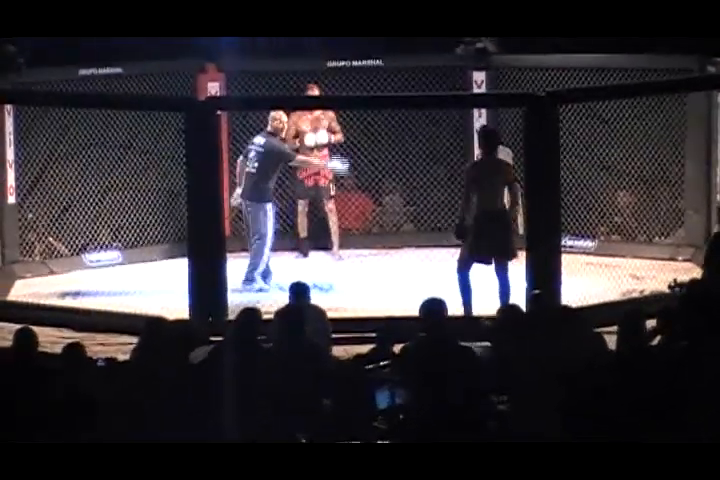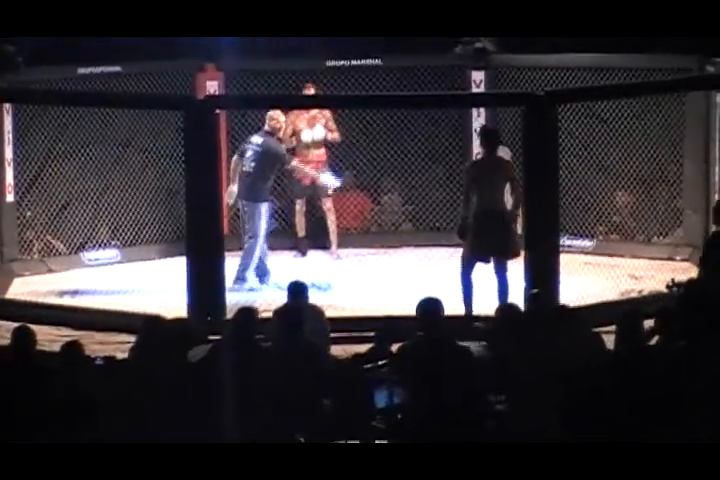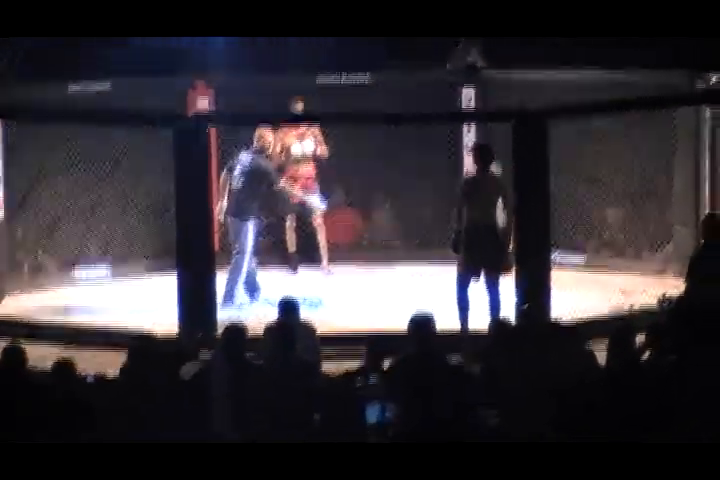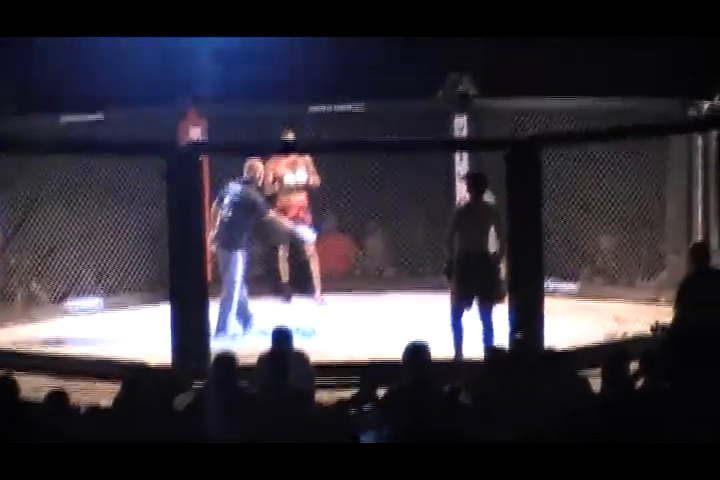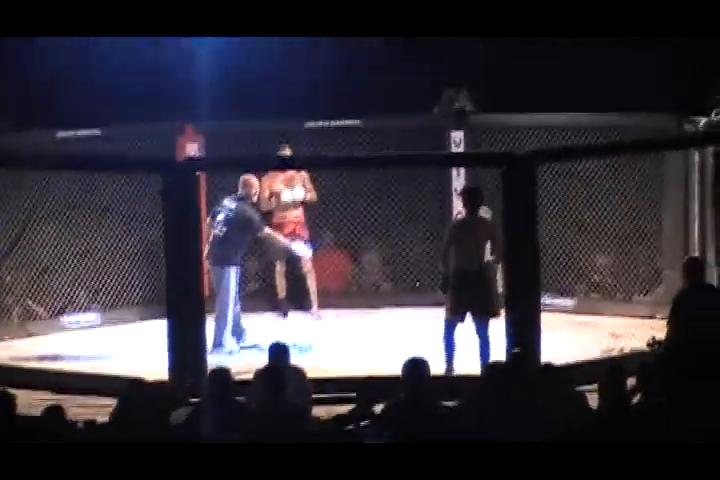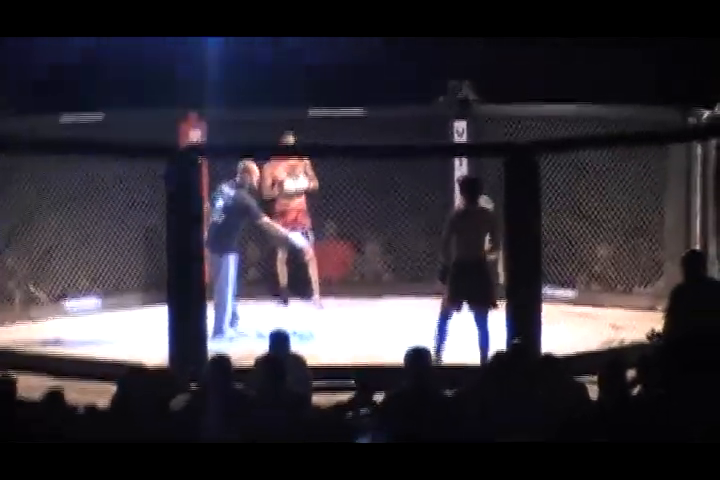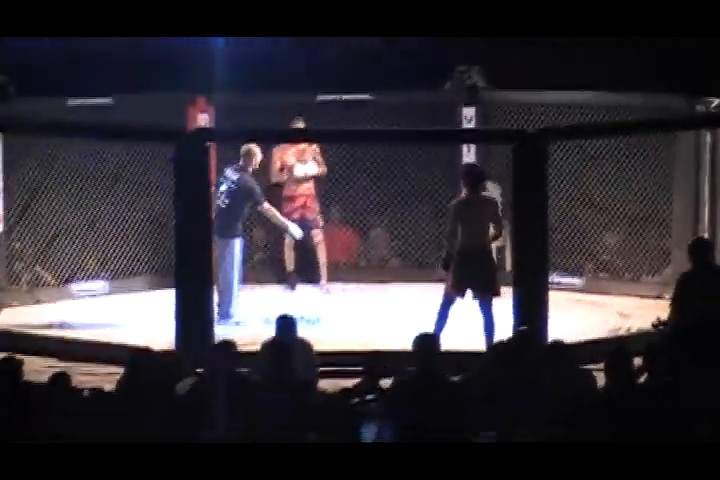
dt=0.1s
person 1, frame 1
left shoulder: (474, 168)
right shoulder: (506, 167)
left elbow: (467, 198)
right elbow: (514, 197)
left wrist: (462, 219)
right wrist: (510, 217)
left hip: (481, 221)
right hip: (501, 221)
left knee: (462, 269)
right knee: (502, 273)
left ankle: (467, 313)
person 1, frame 2
left shoulder: (475, 167)
right shoulder: (507, 166)
left elbow: (467, 196)
right elbow: (517, 195)
left wrist: (465, 219)
right wrist: (513, 217)
left hip: (480, 220)
right hip: (501, 219)
left knee: (466, 270)
right knee: (501, 273)
left ankle: (469, 311)
person 1, frame 3
left shoulder: (468, 183)
right shoulder: (499, 183)
left elbow: (459, 212)
right elbow: (509, 212)
left wrist: (458, 232)
right wrist: (507, 234)
left hip: (472, 235)
right hip: (492, 236)
left knee: (462, 285)
right knee: (492, 288)
left ankle: (464, 327)
person 1, frame 4
left shoulder: (461, 211)
right shoulder: (492, 211)
left elbow: (451, 240)
right elbow: (502, 240)
left wrist: (450, 261)
right wrist: (497, 258)
left hip: (464, 263)
right hip: (485, 263)
left knee: (456, 315)
right knee: (486, 317)
left ankle: (458, 355)
person 1, frame 5
left shoulder: (456, 226)
right shoulder: (488, 226)
left elbow: (445, 255)
right elbow: (497, 255)
left wrist: (446, 275)
left hip: (459, 279)
right hip: (480, 279)
left knee: (450, 327)
right knee: (482, 331)
left ankle: (449, 368)
person 1, frame 6
left shoulder: (456, 216)
right shoulder: (488, 216)
left elbow: (445, 245)
right elbow: (495, 246)
left wrist: (446, 265)
left hip: (459, 268)
right hip: (480, 269)
left knee: (444, 316)
right knee: (481, 322)
left ankle: (437, 355)
person 1, frame 7
left shoulder: (458, 205)
right shoulder: (491, 203)
left elbow: (451, 234)
right elbow: (498, 232)
left wrist: (449, 253)
left hip: (463, 257)
right hip: (484, 258)
left knee: (447, 303)
right knee: (486, 309)
person 2, frame 1
left shoulder: (256, 139)
right shoulder: (278, 147)
left elbow: (241, 163)
right elbow: (300, 161)
left wrist: (240, 187)
right wrist: (326, 163)
left hip: (248, 196)
right hip: (261, 199)
left knee: (255, 238)
right knee: (264, 240)
left ankle: (264, 276)
right ankle: (250, 280)
person 2, frame 2
left shoulder: (254, 138)
right shoulder: (273, 146)
left elbow: (236, 160)
left wrist: (233, 185)
left hip: (246, 194)
right hip: (258, 198)
left knee: (258, 237)
right knee: (255, 239)
left ankle: (264, 276)
right ankle: (240, 280)
person 2, frame 3
left shoulder: (242, 156)
right shoulder: (261, 164)
left elbow: (224, 178)
right elbow: (281, 185)
left wrist: (223, 201)
left hip: (233, 212)
right hip: (245, 215)
left knee: (246, 254)
right knee: (242, 255)
left ankle: (253, 292)
right ankle: (228, 298)
person 2, frame 4
left shoulder: (231, 186)
right shoulder: (251, 195)
left elbow: (215, 207)
right elbow: (272, 216)
left wrist: (214, 230)
left hip: (224, 241)
right hip: (234, 245)
left knee: (238, 285)
right knee: (232, 287)
left ankle: (247, 322)
right ankle: (222, 329)
person 2, frame 5
left shoulder: (226, 202)
right shoulder: (246, 213)
left elbow: (209, 223)
right elbow: (267, 234)
left wrist: (208, 246)
right wrist: (291, 246)
left hip: (215, 257)
right hip: (227, 261)
left knee: (231, 300)
right knee: (226, 303)
left ankle: (240, 336)
right ankle: (218, 344)
person 2, frame 6
left shoulder: (224, 187)
right shoulder: (244, 199)
left elbow: (209, 209)
right elbow: (266, 223)
left wrist: (209, 232)
right wrist: (290, 236)
left hip: (213, 243)
right hip: (225, 248)
left knee: (223, 287)
right knee: (225, 289)
left ankle: (231, 323)
right ankle: (220, 330)
person 2, frame 7
left shoulder: (228, 171)
right shoulder: (248, 182)
left elbow: (214, 193)
right elbow: (266, 208)
left wrist: (214, 215)
right wrist: (288, 224)
left hip: (217, 228)
right hip: (231, 232)
left knee: (223, 271)
right knee: (232, 273)
left ankle: (224, 308)
right ankle: (226, 315)
person 3, frame 1
left shoulder: (328, 115)
right shoulder: (295, 117)
left elbow: (341, 137)
right elbow: (288, 142)
left wrist: (330, 138)
right wrist: (300, 141)
left hip: (323, 165)
right hip: (304, 166)
left knee: (330, 207)
right knee: (302, 207)
left ankle: (335, 248)
right ankle: (303, 244)
person 3, frame 2
left shoulder: (324, 114)
right shoulder: (292, 116)
left elbow: (337, 136)
right elbow: (285, 142)
left wrist: (326, 135)
right wrist: (297, 139)
left hip: (320, 164)
right hip: (301, 165)
left knee: (328, 206)
right knee: (299, 206)
left ankle: (334, 247)
right ankle: (301, 244)
person 3, frame 3
left shoulder: (313, 129)
right shoulder: (281, 133)
left elbow: (325, 153)
right elbow: (275, 159)
left wrist: (315, 149)
right wrist: (287, 154)
left hip: (310, 180)
right hip: (291, 181)
left knee: (318, 221)
right knee: (290, 222)
left ankle: (324, 262)
right ankle: (293, 259)
person 3, frame 4
left shoulder: (304, 158)
right shoulder: (272, 163)
left elbow: (317, 181)
right elbow: (267, 189)
left wrist: (307, 179)
right wrist: (280, 184)
left hip: (302, 209)
right hip: (283, 210)
left knee: (311, 250)
right knee: (282, 252)
left ankle: (318, 292)
right ankle: (286, 289)
person 3, frame 5
left shoulder: (301, 174)
right shoulder: (268, 179)
left elbow: (314, 196)
right elbow: (263, 205)
left wrist: (304, 195)
right wrist: (276, 200)
left hip: (299, 225)
right hip: (279, 226)
left knee: (308, 266)
right knee: (280, 268)
left ankle: (314, 307)
right ankle: (283, 305)
person 3, frame 6
left shoulder: (303, 162)
right shoulder: (271, 166)
left elbow: (316, 184)
right elbow: (265, 193)
left wrist: (307, 184)
right wrist: (279, 189)
left hip: (301, 212)
right hip: (281, 214)
left knee: (310, 254)
right knee: (281, 255)
left ankle: (316, 295)
right ankle: (284, 293)
person 3, frame 7
left shoulder: (312, 147)
right shoulder: (279, 151)
left elbow: (324, 169)
right elbow: (274, 178)
left wrist: (316, 170)
right wrist: (288, 173)
left hip: (309, 197)
right hip: (290, 199)
left knee: (318, 238)
right knee: (289, 240)
left ankle: (324, 280)
right ankle: (291, 278)
